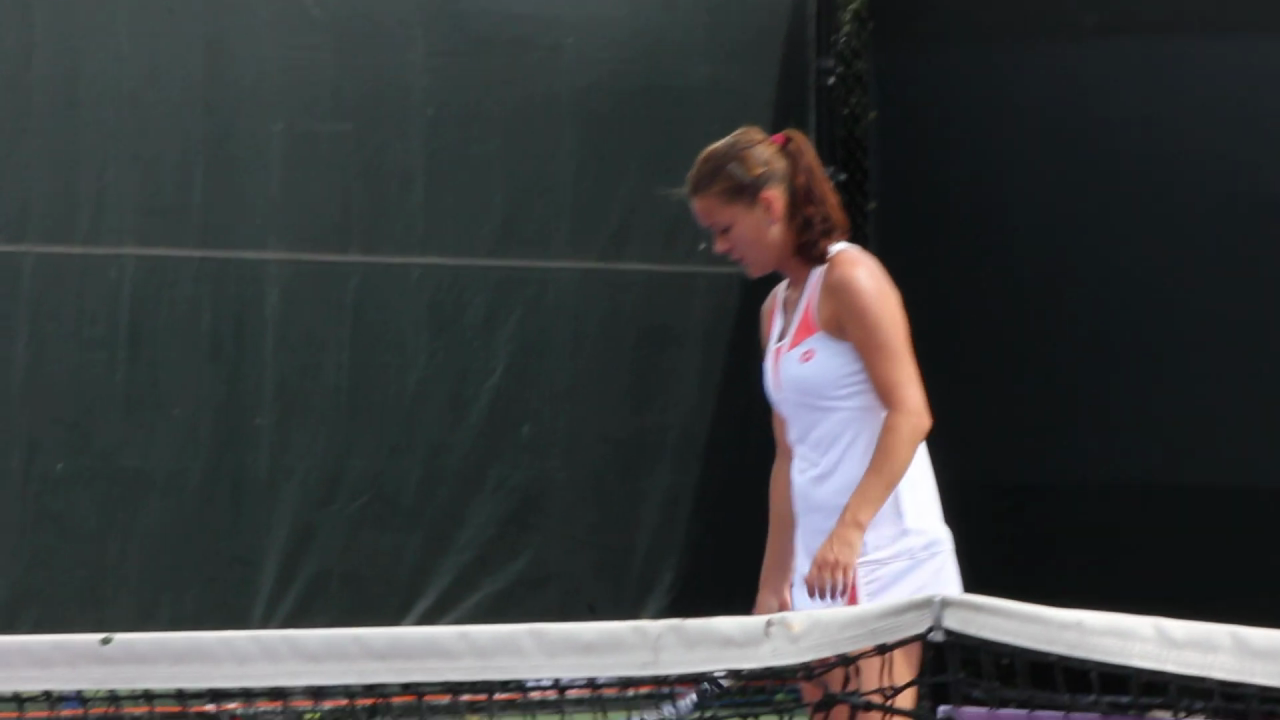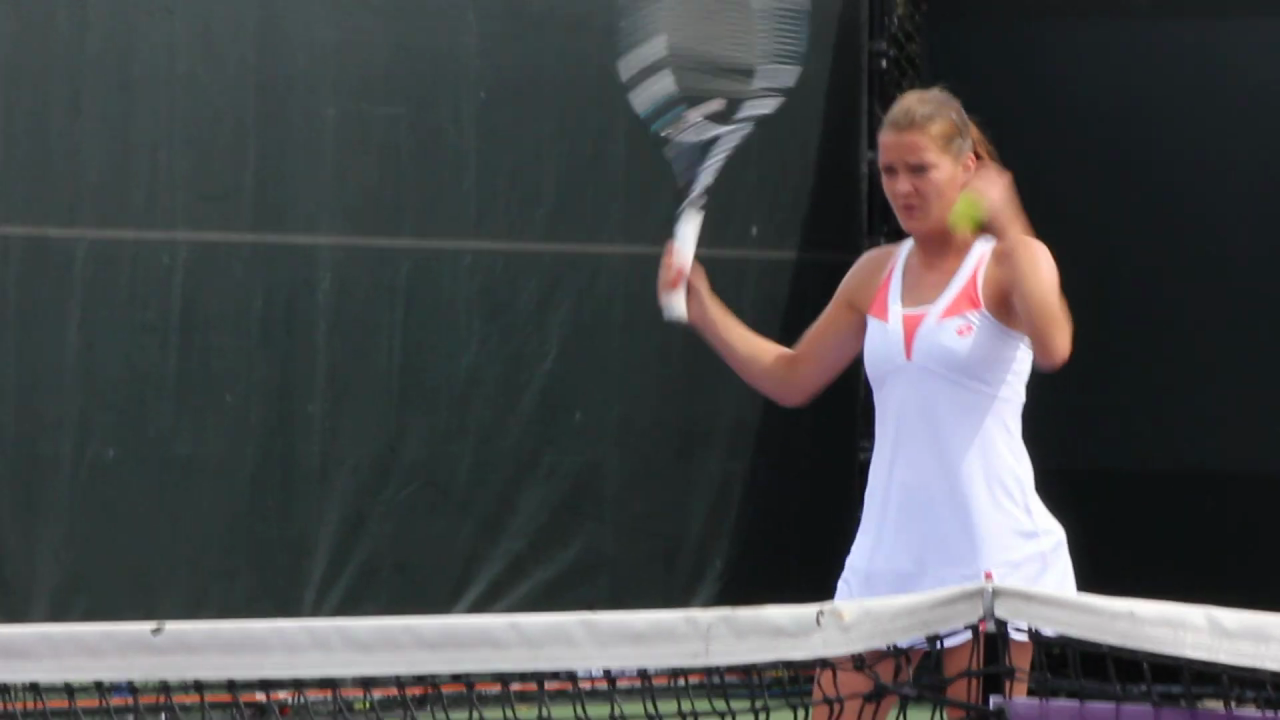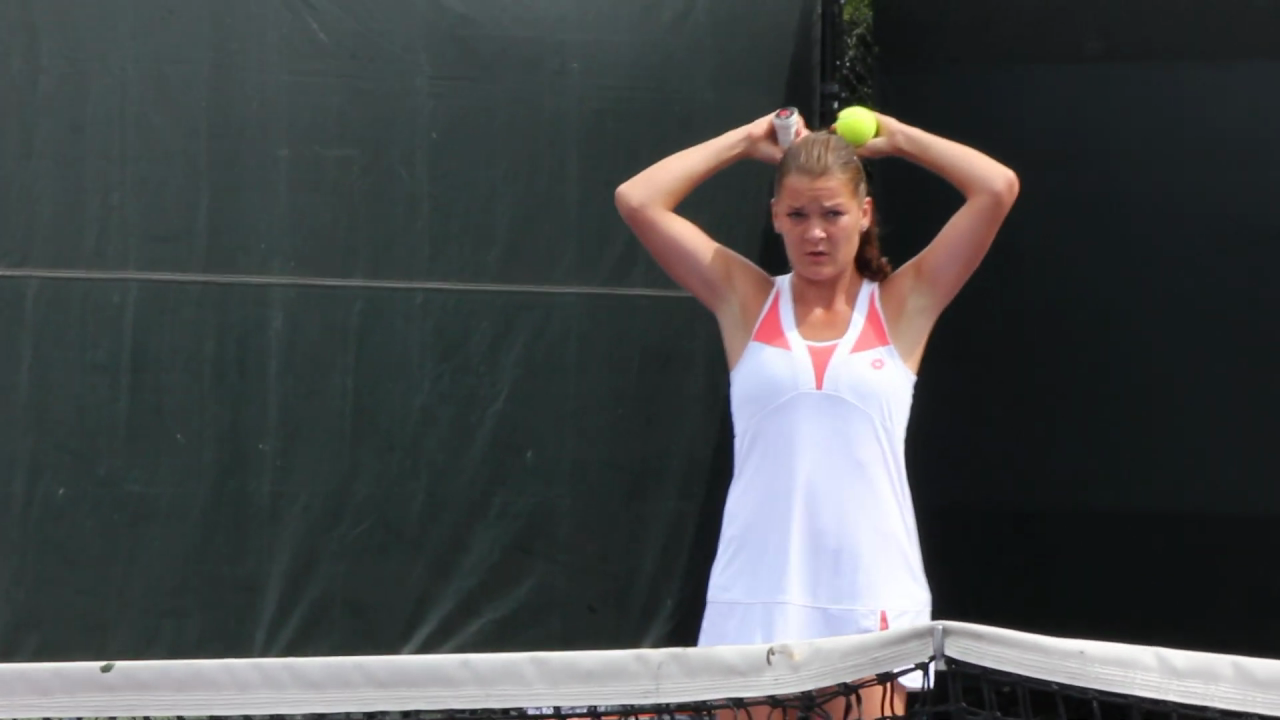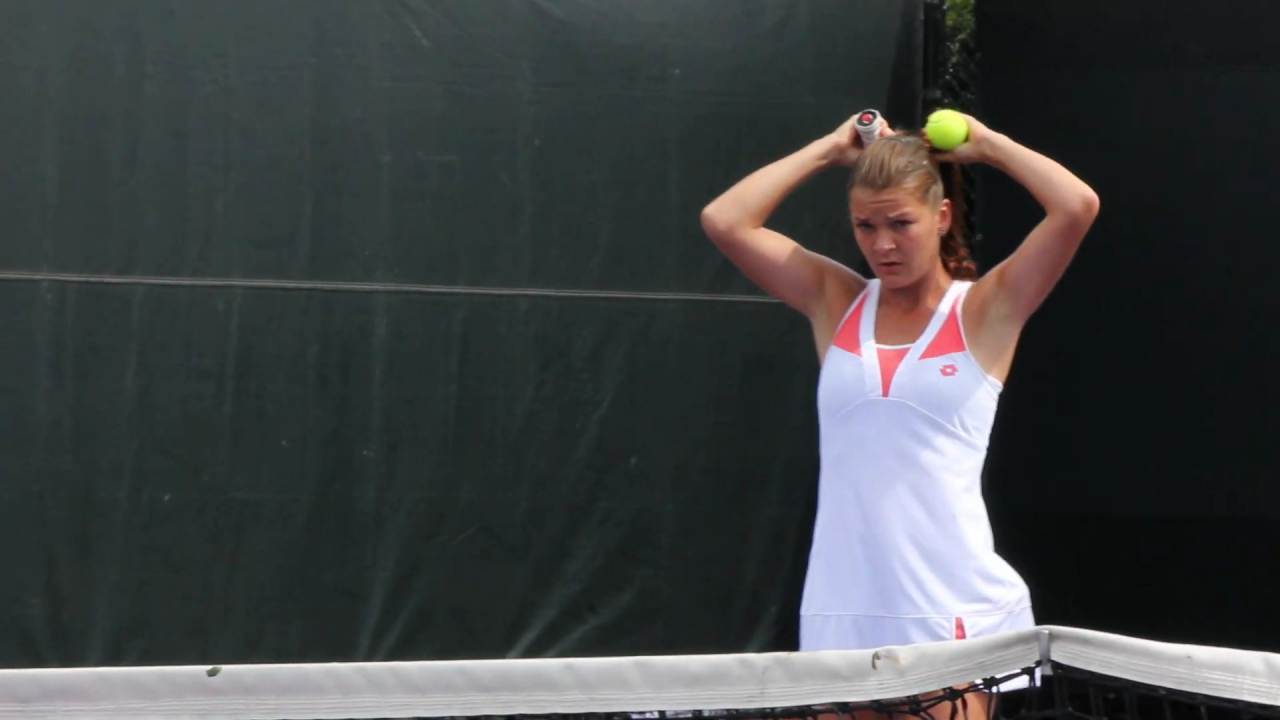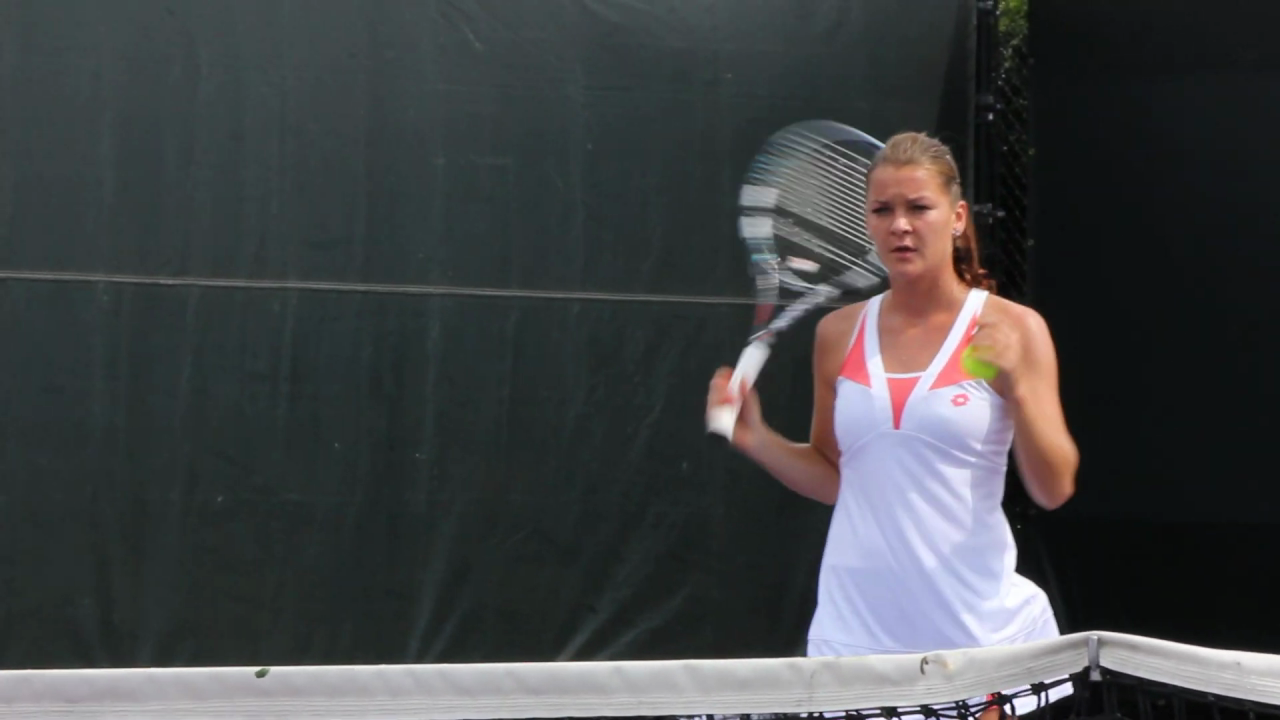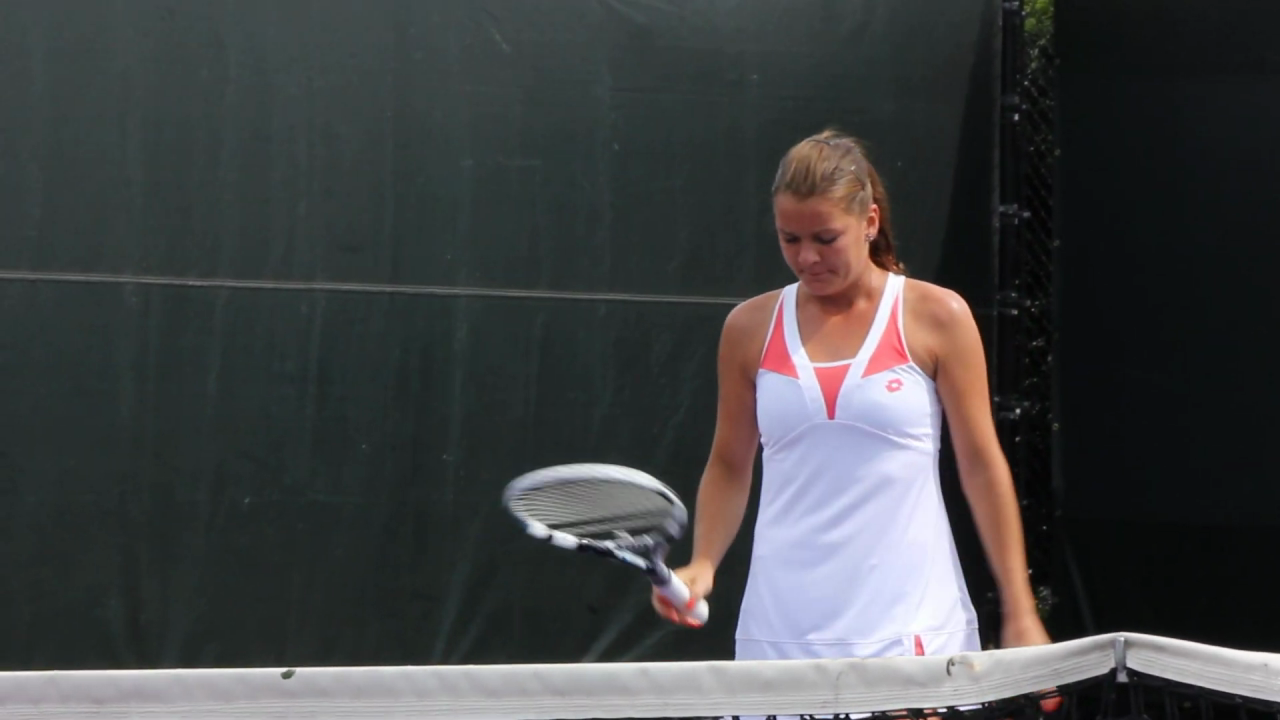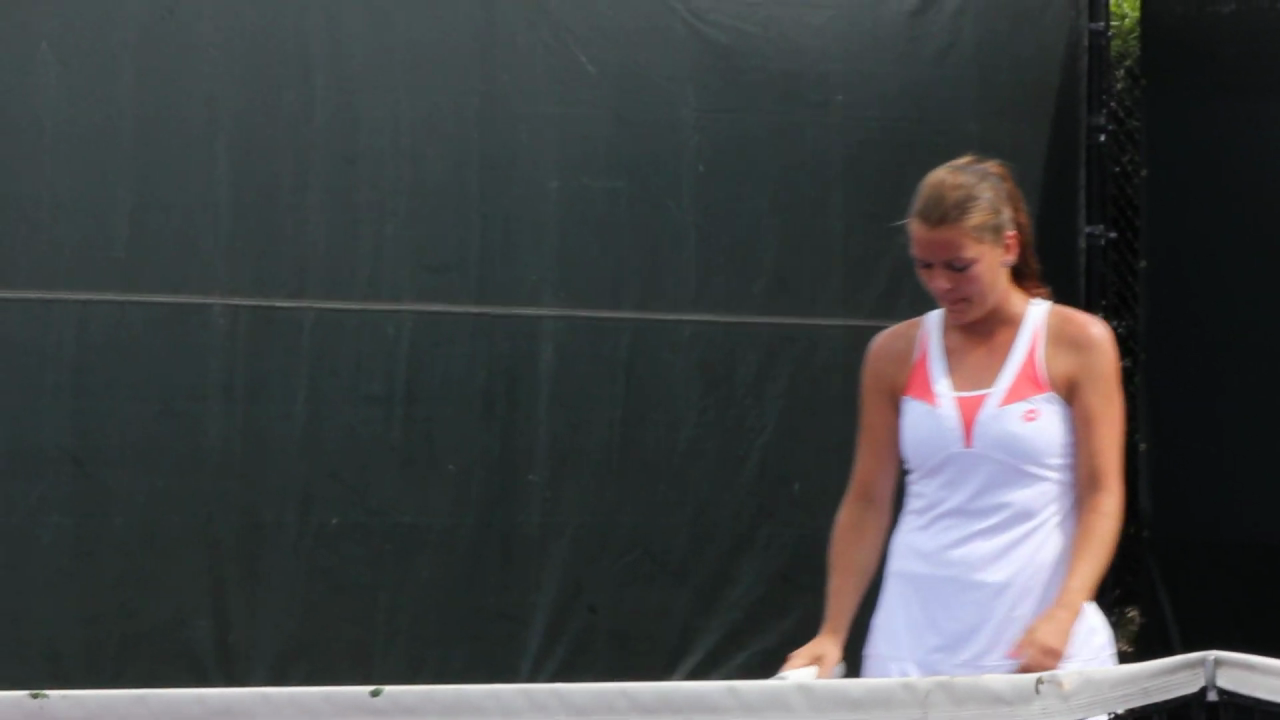
dt=0.7s
person 1, frame 1
left shoulder: (851, 277)
right shoulder: (776, 306)
left elbow: (910, 414)
left wrist: (851, 526)
right wrist: (773, 584)
left hip: (882, 556)
right hip: (823, 562)
person 1, frame 2
left shoulder: (1011, 260)
right shoulder: (873, 272)
left elbow: (1054, 348)
right elbow: (790, 381)
left wrist: (1009, 222)
right wrist: (702, 305)
left hip: (992, 559)
right hip: (884, 554)
person 1, frame 3
left shoulder: (901, 306)
right shoulder: (744, 299)
left elbow: (999, 188)
right elbow: (635, 201)
left wrist: (895, 136)
right wrist: (745, 140)
left hip: (868, 604)
right hip: (757, 598)
person 1, frame 4
left shoulder: (987, 311)
right shoulder: (836, 301)
left elbow: (1077, 206)
right elbow: (723, 221)
left wrist: (987, 143)
right wrist: (832, 148)
left hip: (952, 612)
right hip: (843, 609)
person 1, frame 5
left shoulder: (1011, 330)
right shoulder: (839, 334)
left elbow: (1054, 488)
left wrist: (1017, 389)
right wrist: (755, 438)
left hip: (974, 632)
right hip: (854, 632)
person 1, frame 6
left shoulder: (938, 317)
right shoulder: (750, 326)
left elbow: (983, 465)
right elbow: (729, 465)
left wrist: (1020, 612)
right wrist: (702, 564)
left hip: (912, 627)
right hip: (786, 629)
person 1, frame 7
left shoulder: (1079, 343)
right shoulder: (894, 353)
left elbow: (1102, 495)
right elbow: (867, 500)
left wrist: (1061, 616)
right wrist: (833, 634)
left hip: (1039, 646)
right hip: (915, 646)
